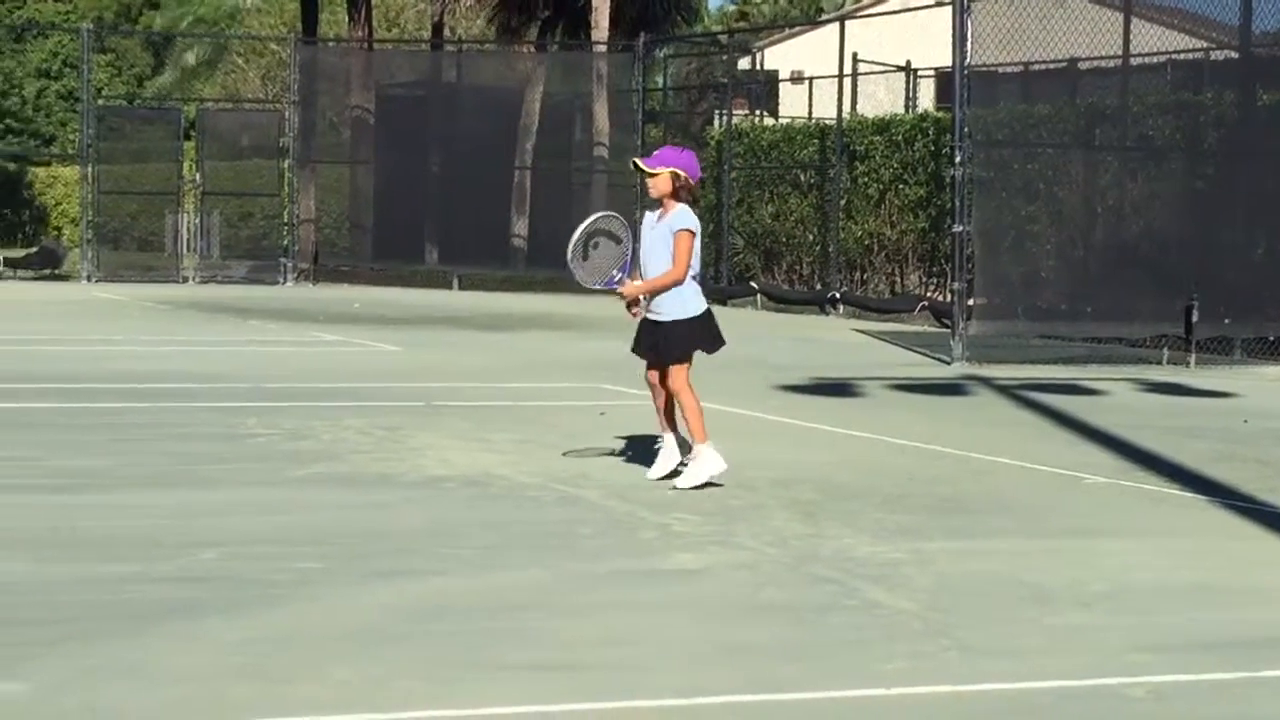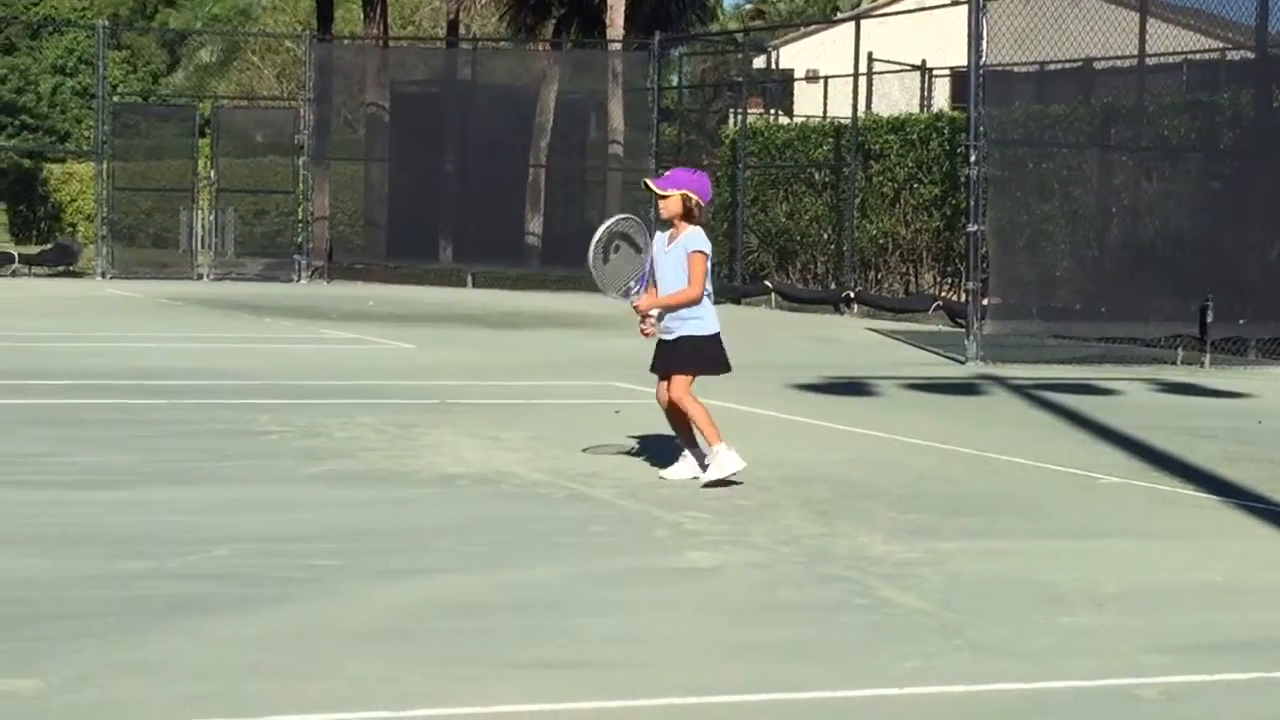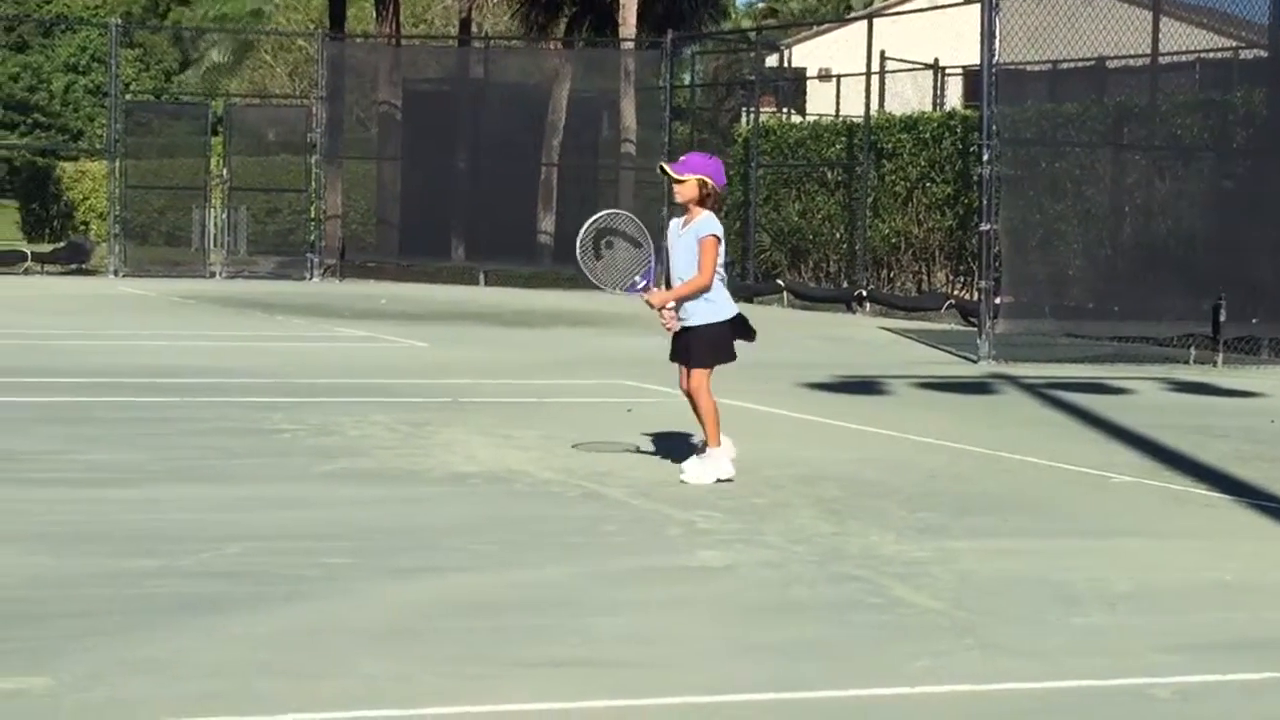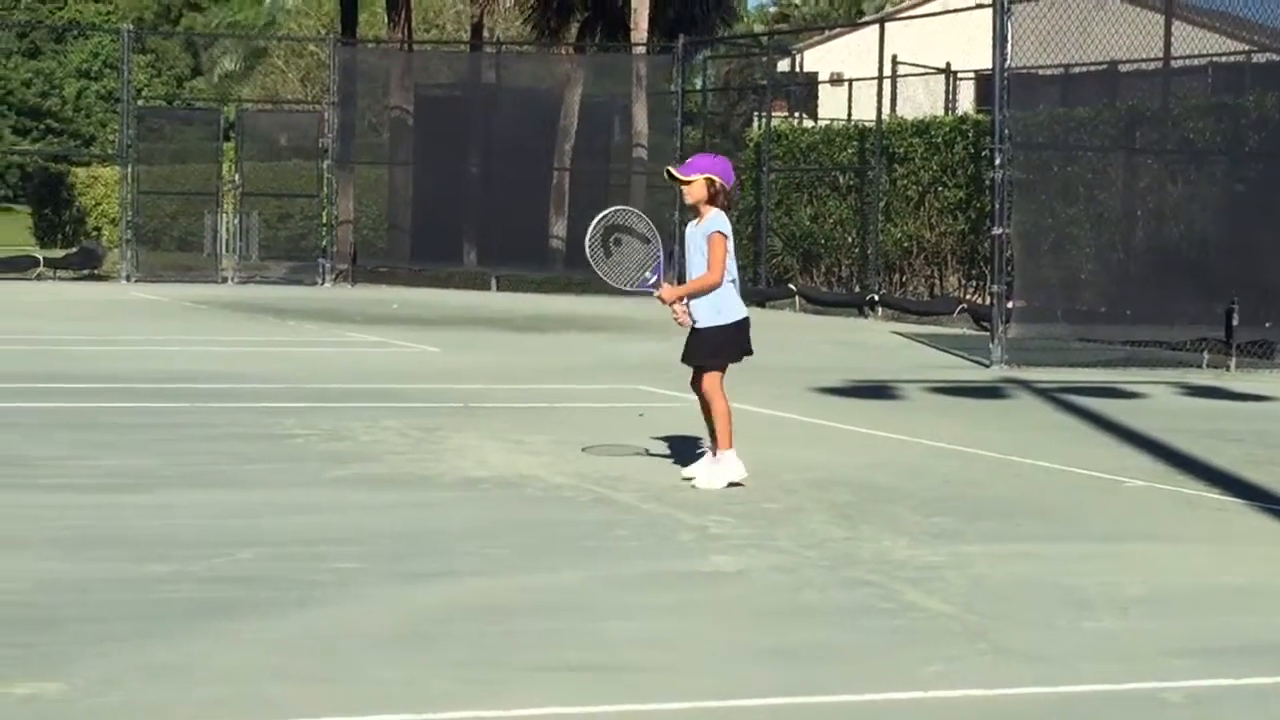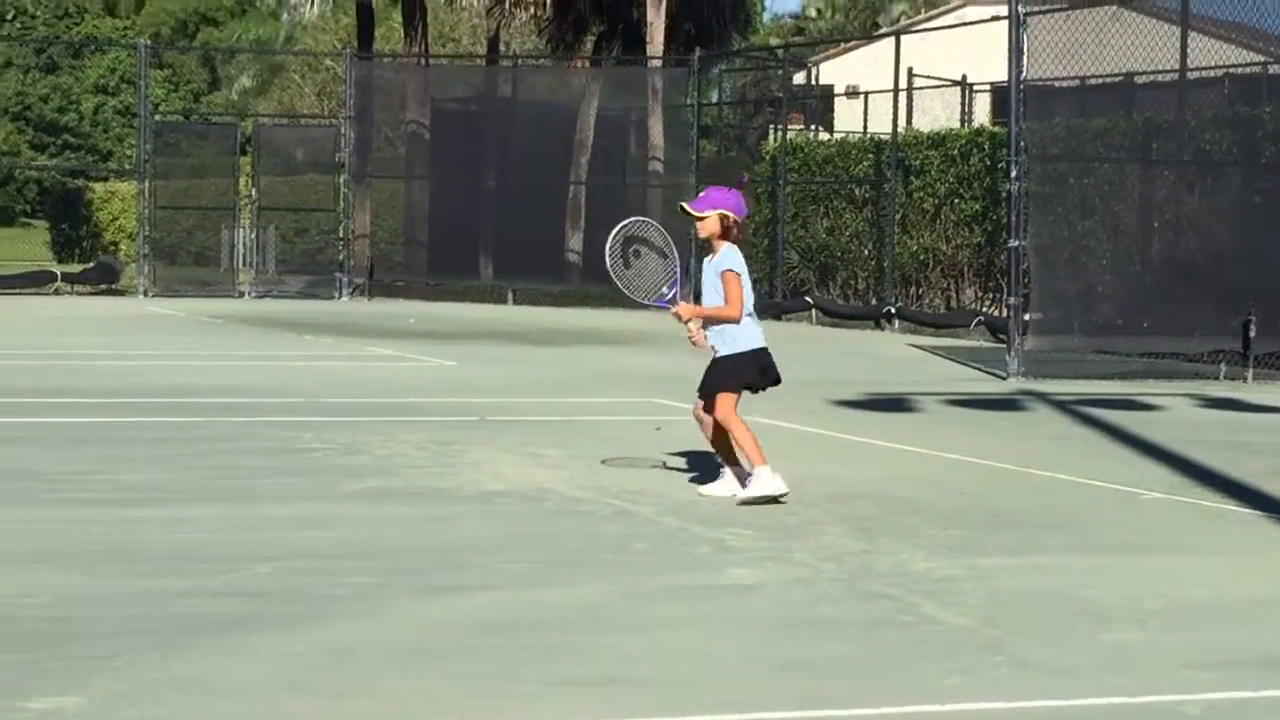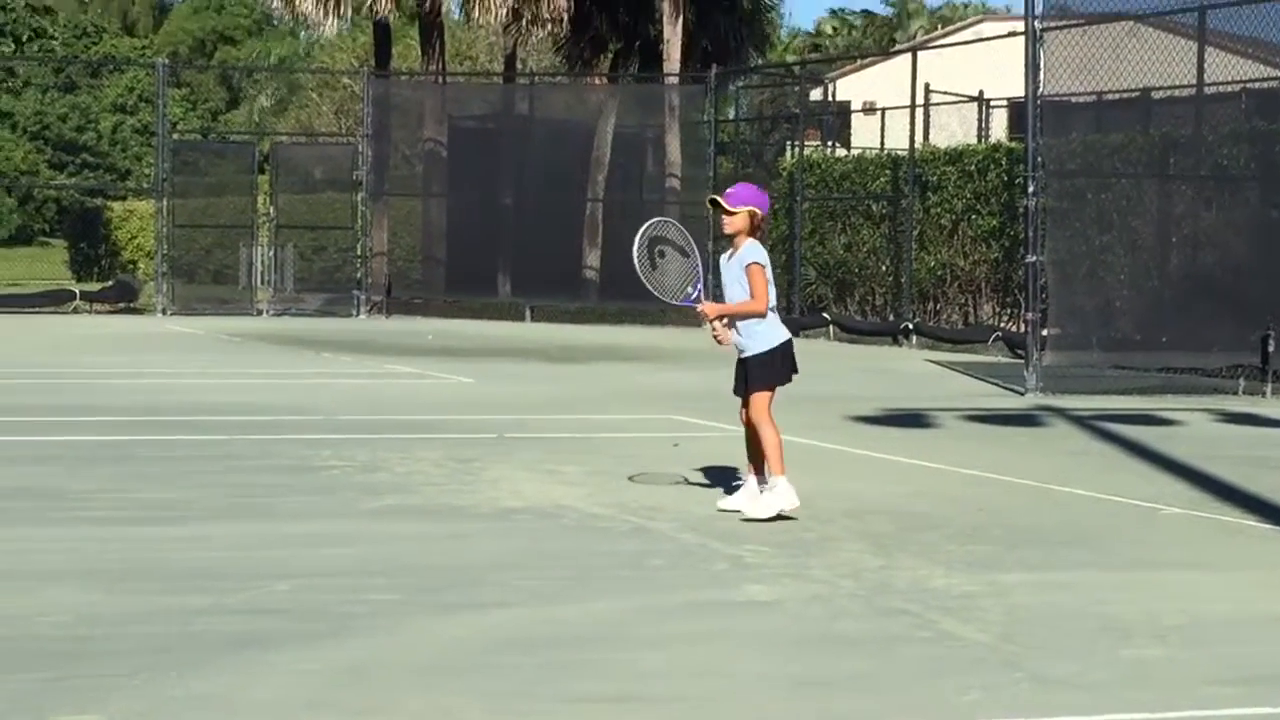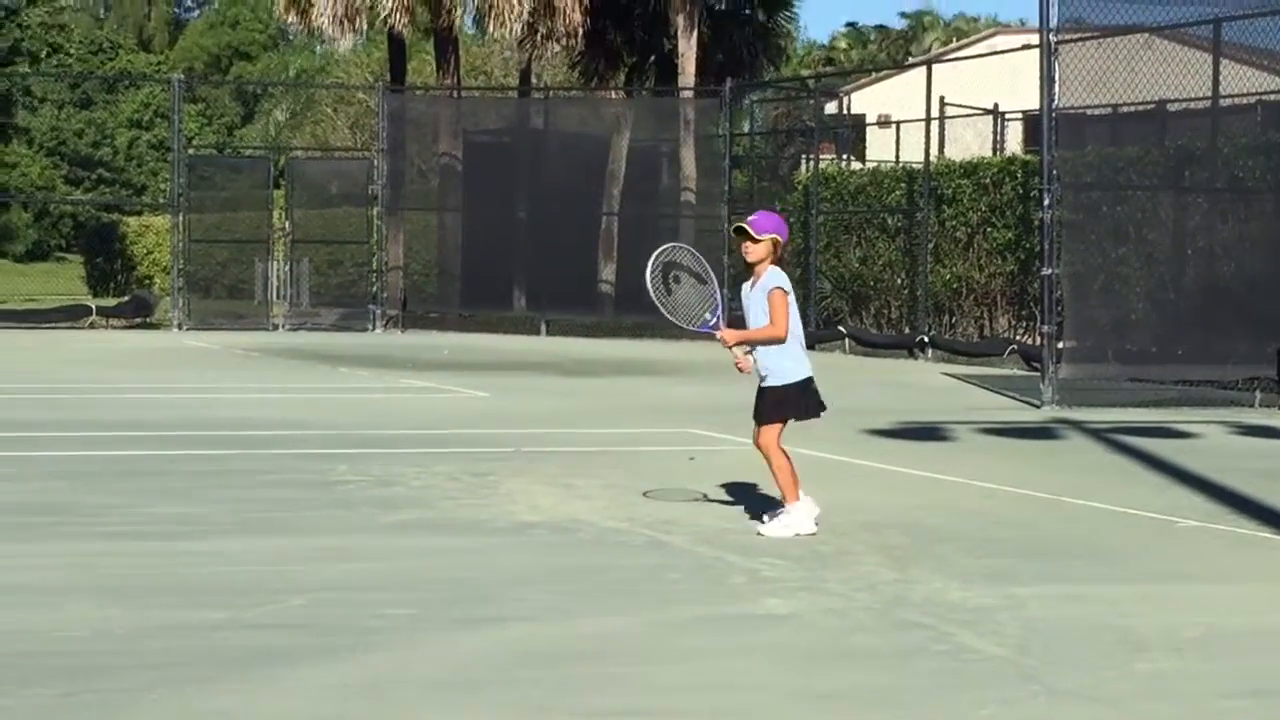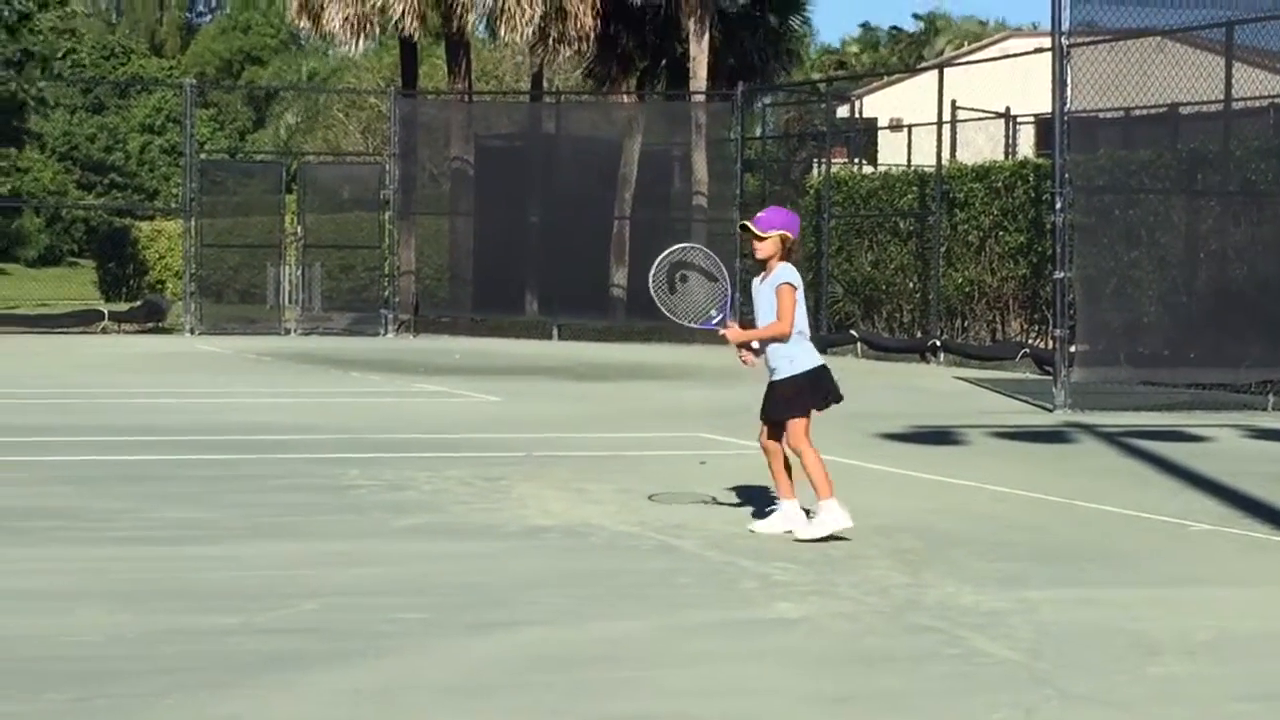
dt=0.2s
person 1, frame 1
left shoulder: (683, 219)
right shoulder: (651, 218)
left elbow: (678, 272)
left wrist: (639, 289)
right wrist: (636, 296)
left hip: (682, 315)
right hip: (656, 314)
left knee: (677, 383)
right knee: (654, 378)
left ankle: (705, 455)
right ankle: (672, 443)
person 1, frame 2
left shoulder: (696, 240)
right shoulder: (660, 239)
left elbow: (694, 291)
right elbow: (655, 285)
left wrist: (653, 305)
right wrist: (648, 316)
left hip: (697, 330)
right hip: (671, 331)
left knee: (679, 393)
right knee: (664, 396)
left ankle: (721, 452)
right ankle: (693, 456)
person 1, frame 3
left shoulder: (708, 225)
right shoulder: (676, 226)
left elbow: (705, 278)
left wrist: (666, 297)
right wrist: (669, 308)
left hip: (712, 318)
right hip: (689, 319)
left knee: (698, 384)
right knee: (688, 385)
left ankle: (716, 457)
right ankle: (716, 445)
person 1, frame 4
left shoulder: (716, 223)
right shoulder: (694, 226)
left elbow: (715, 276)
left wrist: (677, 292)
right wrist: (684, 304)
left hip: (722, 320)
right hip: (704, 320)
left knee: (711, 386)
right knee: (700, 387)
left ankle: (728, 461)
right ankle: (718, 452)
person 1, frame 5
left shoulder: (728, 259)
right shoulder: (711, 260)
left elbow: (734, 310)
left wrist: (695, 312)
right wrist: (700, 329)
left hip: (741, 349)
right hip: (726, 350)
left knee: (724, 412)
right knee: (703, 410)
left ankle: (764, 476)
right ankle: (734, 475)
person 1, frame 6
left shoulder: (752, 253)
right shoulder: (727, 257)
left elbow: (760, 304)
left wrist: (719, 311)
right wrist: (726, 327)
left hip: (767, 346)
right hip: (749, 348)
left knee: (758, 413)
right knee: (747, 416)
left ankle: (779, 488)
right ankle: (755, 486)
person 1, frame 7
left shoulder: (775, 280)
right shoulder: (749, 287)
left elbow: (780, 330)
left wrist: (738, 336)
right wrist: (749, 358)
left hip: (788, 377)
right hip: (771, 377)
left knee: (768, 442)
right knee: (763, 440)
left ankle: (797, 513)
right ankle: (798, 500)
person 1, frame 8
left shoulder: (785, 275)
right shoulder: (759, 282)
left elbow: (785, 328)
left wrist: (744, 336)
right wrist: (753, 350)
left hip: (799, 370)
right hip: (781, 373)
left knee: (796, 439)
right knee: (769, 438)
left ankle: (830, 510)
right ankle: (788, 509)
